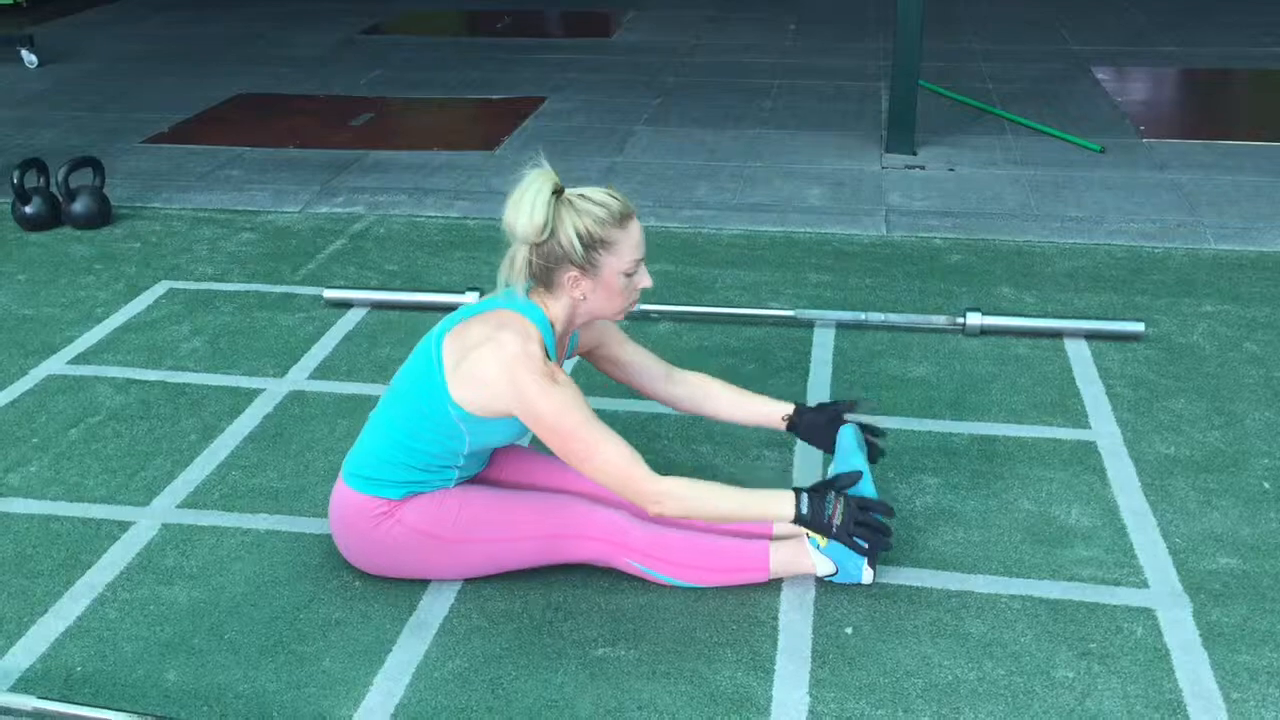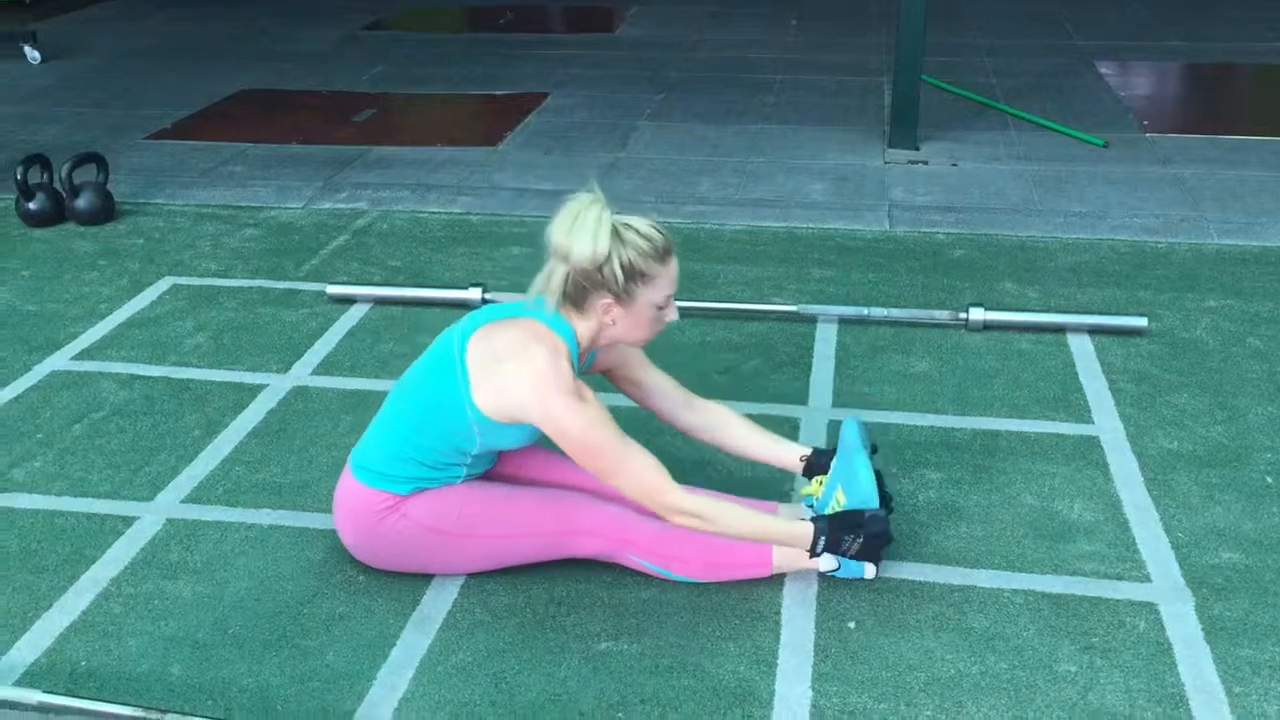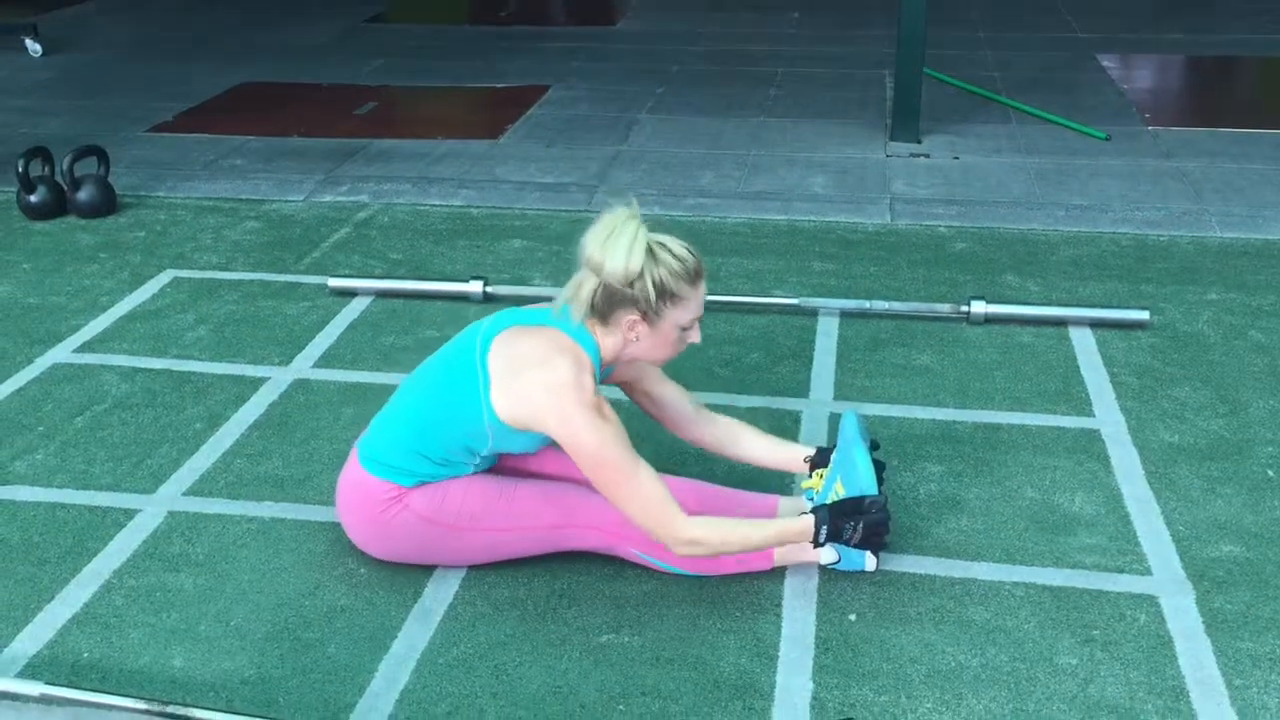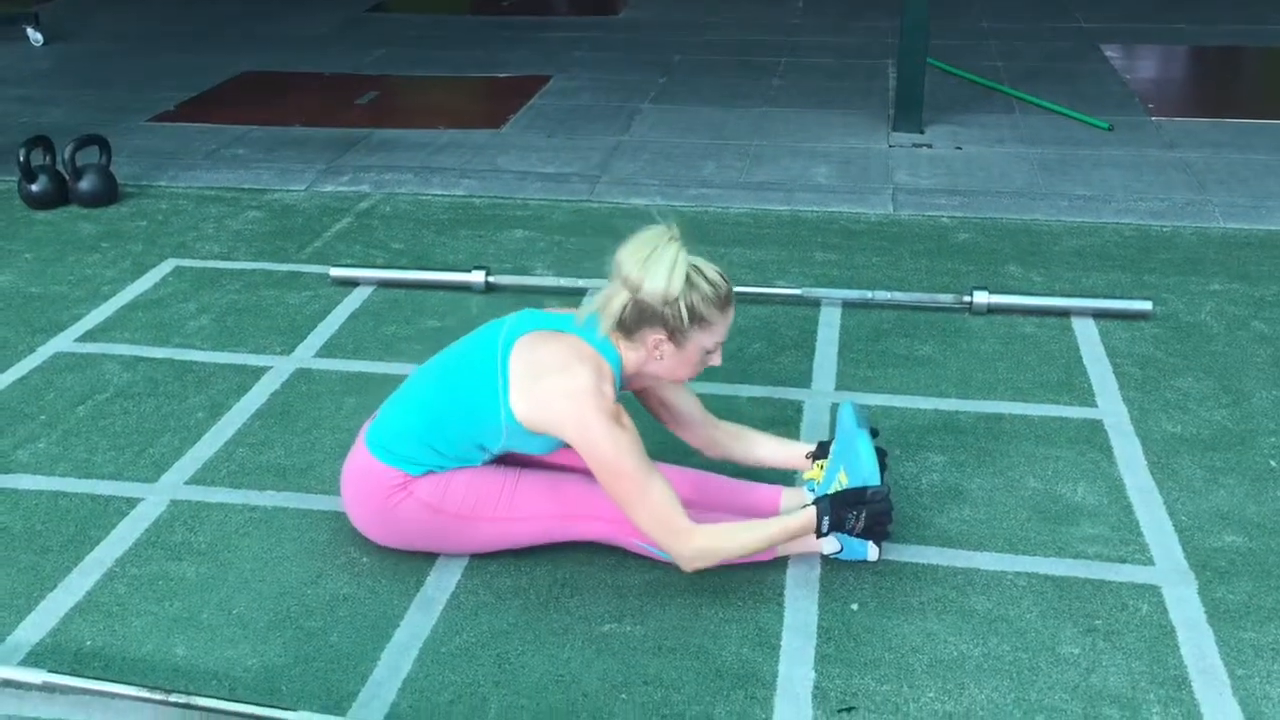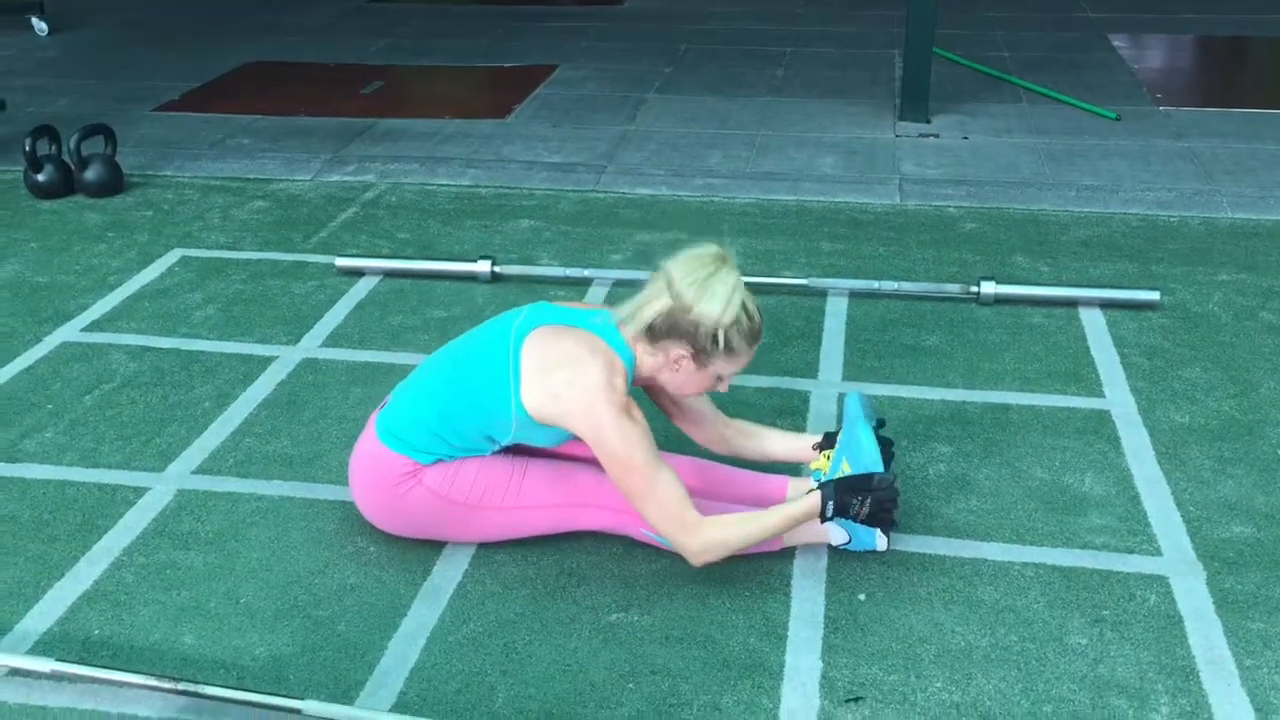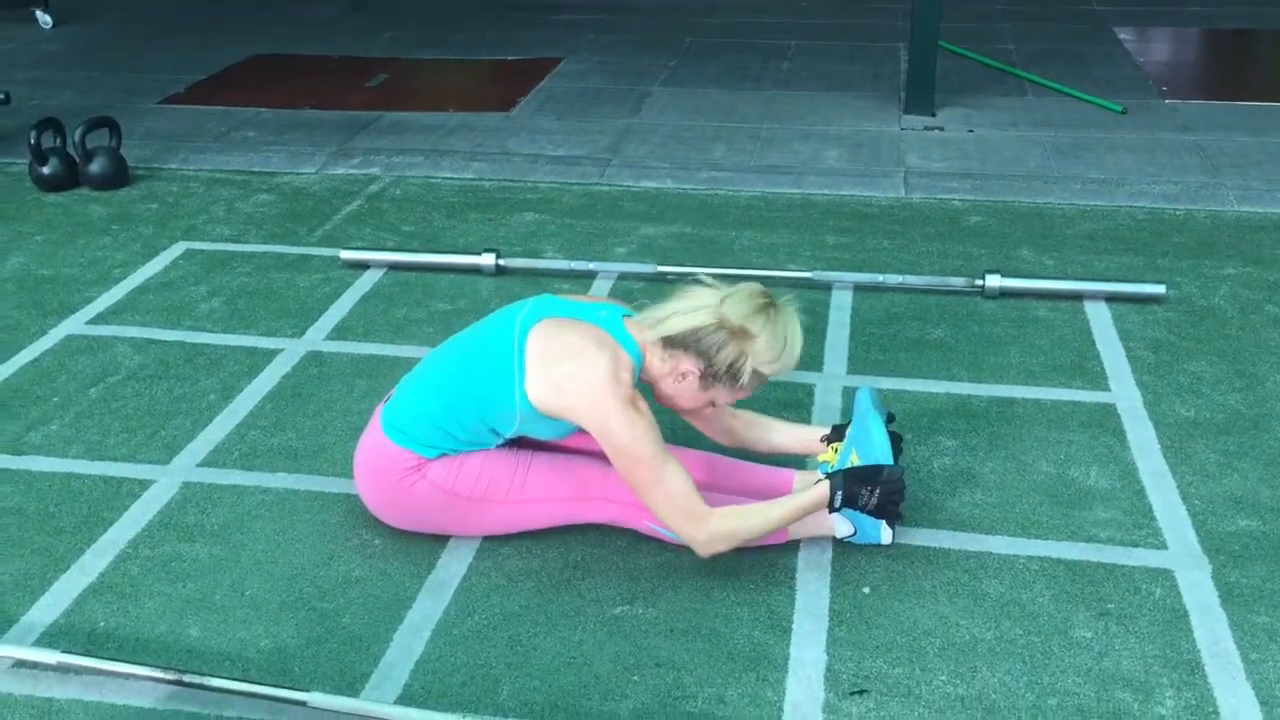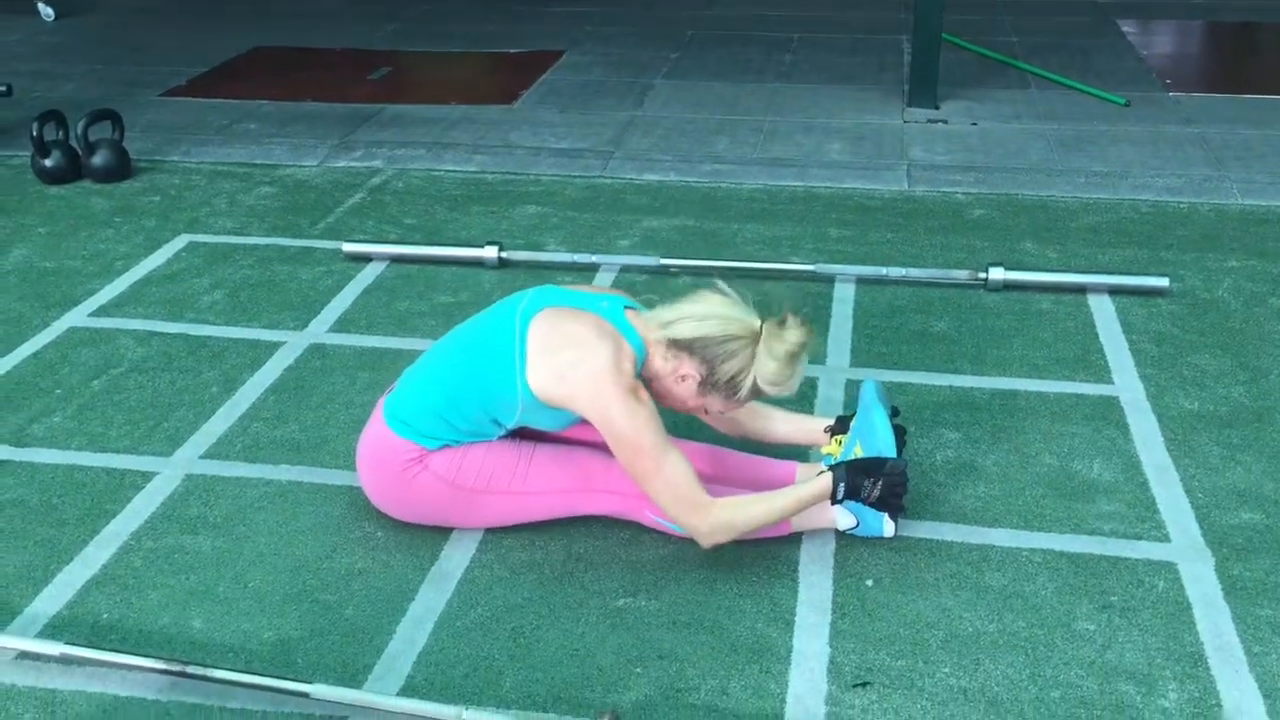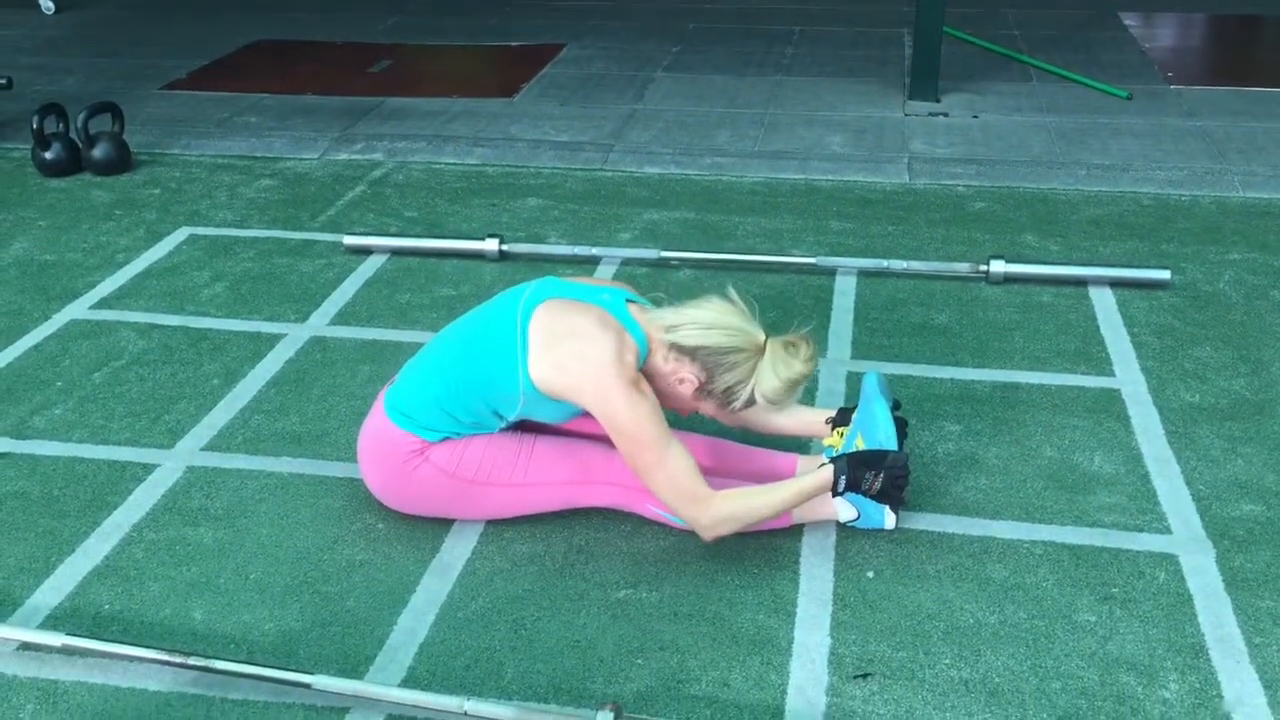
dt=0.3s
person 1, frame 1
left shoulder: (564, 316)
right shoulder: (519, 364)
left elbow: (675, 383)
right elbow: (653, 495)
left wrist: (795, 416)
right wrist: (799, 506)
right hip: (384, 517)
left knee: (606, 494)
right knee: (597, 530)
left ankle: (800, 531)
right ankle: (814, 555)
person 1, frame 2
left shoulder: (582, 331)
right shoulder: (545, 376)
left elbow: (695, 413)
right elbow: (677, 509)
left wrist: (807, 460)
right wrist: (815, 536)
right hip: (387, 511)
left knee: (617, 492)
right knee: (600, 528)
left ankle: (801, 513)
right ankle: (818, 556)
person 1, frame 3
left shoulder: (591, 334)
right shoulder: (566, 388)
left elbow: (704, 425)
right elbow: (680, 536)
left wrist: (813, 460)
right wrist: (817, 529)
left hip: (444, 461)
right hip: (390, 504)
left knee: (625, 489)
right knee: (603, 520)
left ankle: (805, 502)
right ankle: (817, 546)
person 1, frame 4
left shoulder: (610, 340)
right shoulder: (587, 395)
left elbow: (712, 435)
right elbow: (687, 547)
left wrist: (813, 455)
right wrist: (819, 520)
left hip: (423, 440)
right hip: (392, 489)
left knee: (634, 479)
right knee: (605, 511)
left ankle: (809, 493)
person 1, frame 5
left shoulder: (628, 336)
right shoulder: (599, 391)
left elbow: (721, 433)
right elbow: (696, 542)
left wrist: (822, 446)
right wrist: (822, 503)
left hip: (423, 430)
right hip: (401, 478)
left knee: (642, 472)
right knee: (612, 501)
person 1, frame 6
left shoulder: (633, 331)
right shoulder: (608, 388)
left elbow: (728, 428)
right elbow: (702, 533)
left wrist: (828, 440)
right wrist: (829, 495)
left hip: (434, 422)
right hip: (405, 471)
left knee: (651, 464)
right knee: (617, 493)
person 1, frame 7
left shoulder: (633, 322)
right shoulder: (609, 379)
left elbow: (733, 419)
right elbow: (704, 523)
left wrist: (831, 431)
right wrist: (833, 485)
left hip: (434, 415)
right hip: (408, 464)
left knee: (651, 456)
right knee: (618, 487)
person 1, frame 8
left shoulder: (634, 316)
right shoulder: (612, 374)
left elbow: (731, 410)
right elbow: (706, 516)
left wrist: (830, 423)
right wrist: (834, 476)
left hip: (434, 404)
right hip: (408, 454)
left knee: (655, 450)
right knee: (619, 478)
